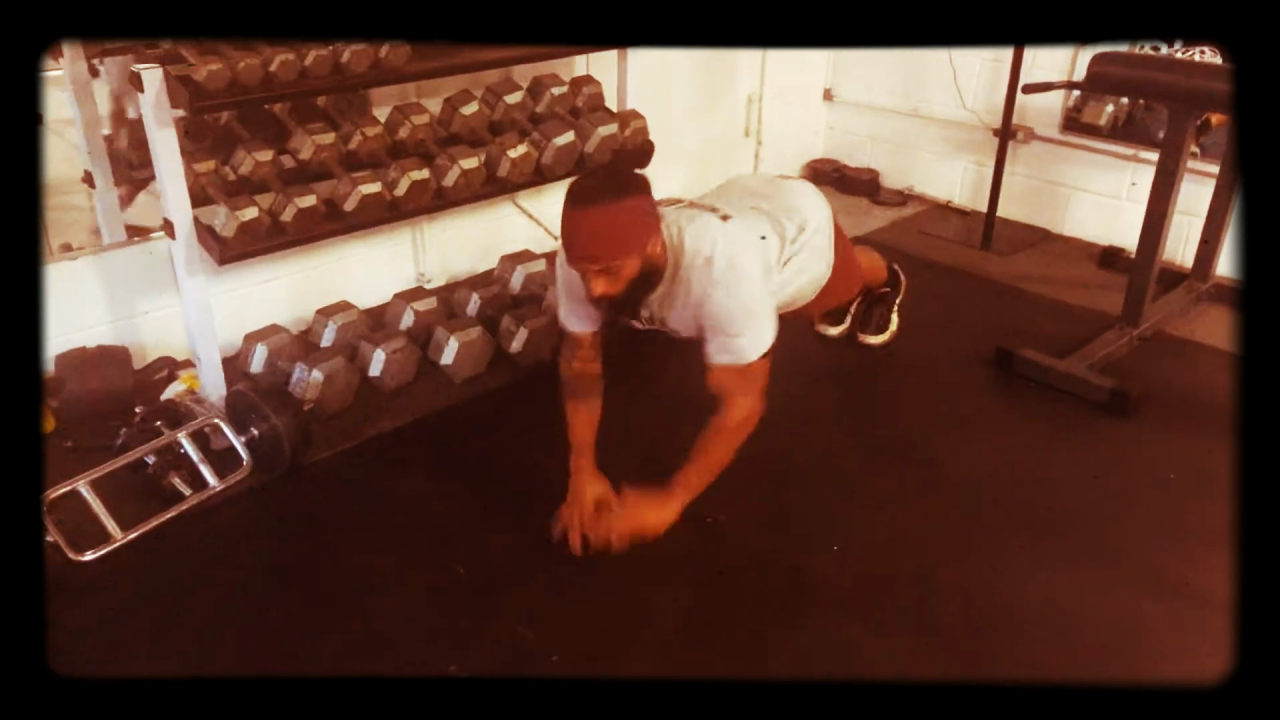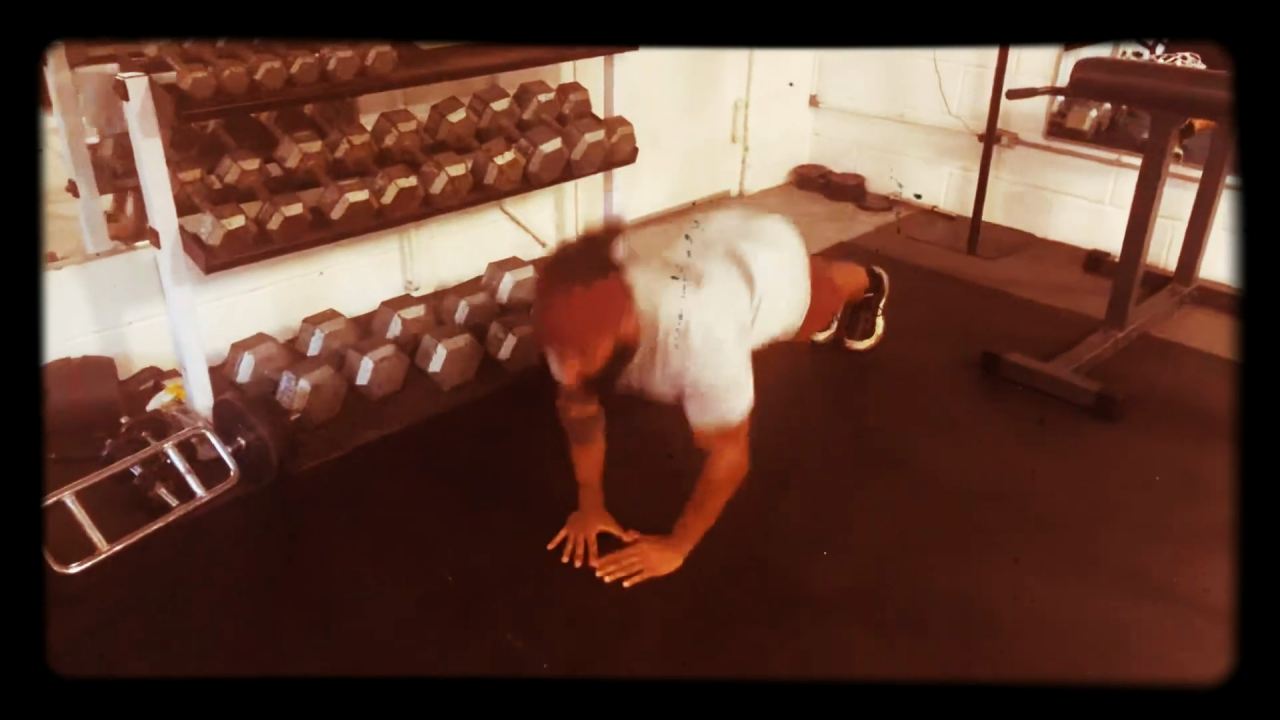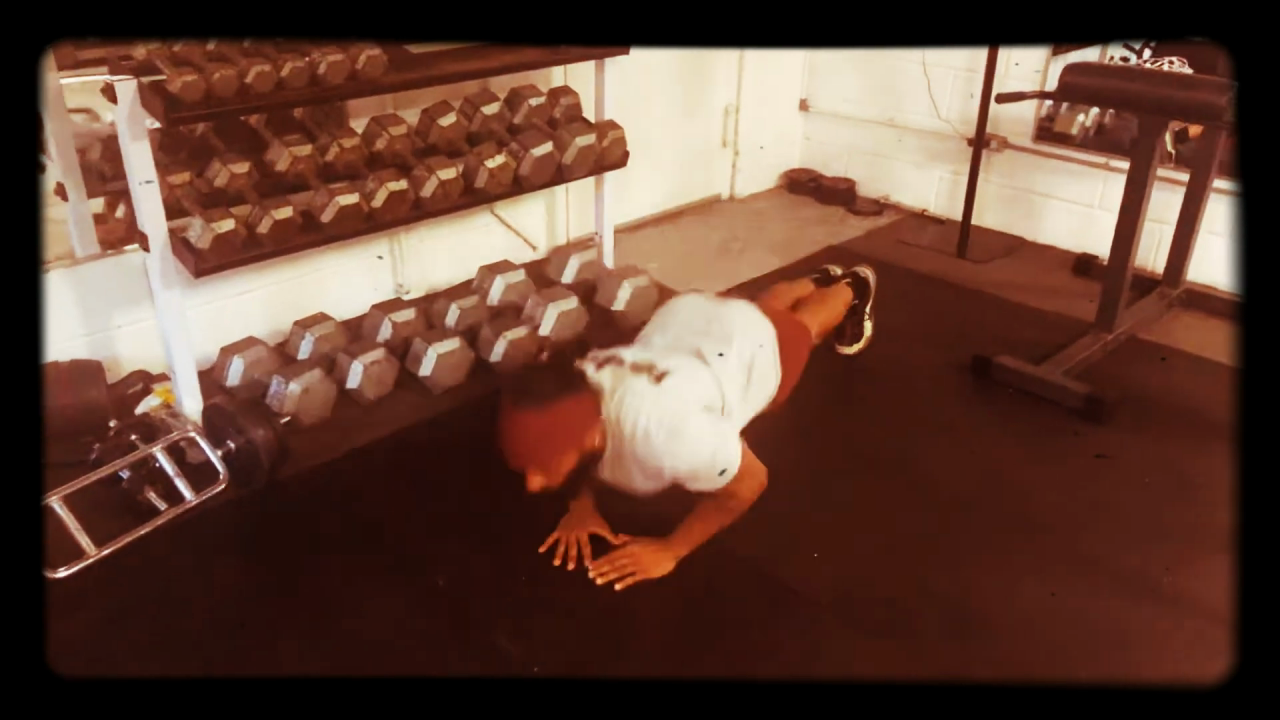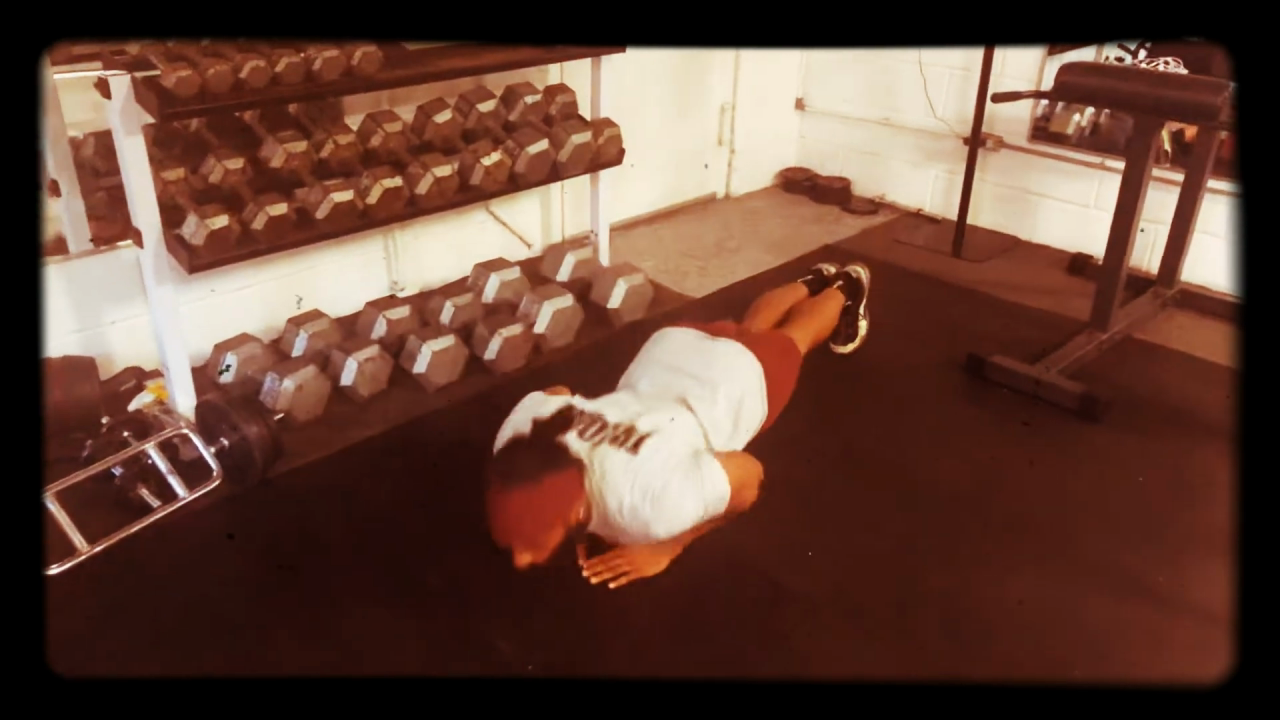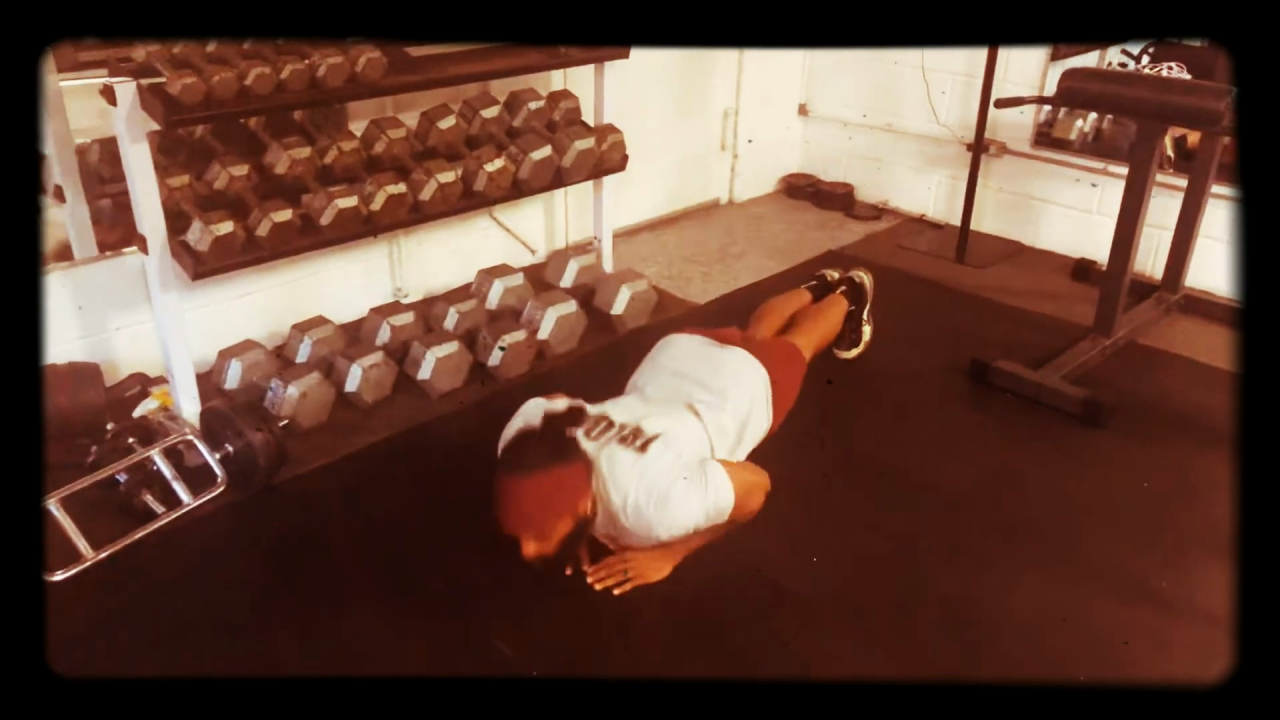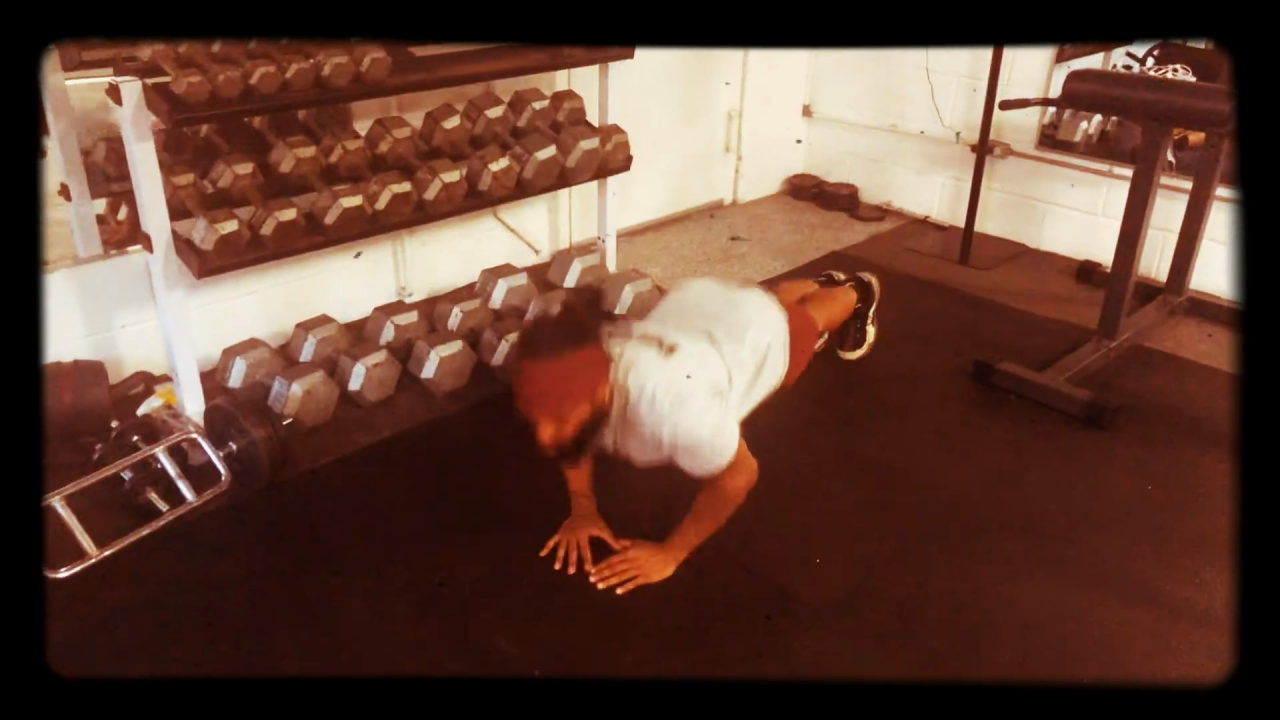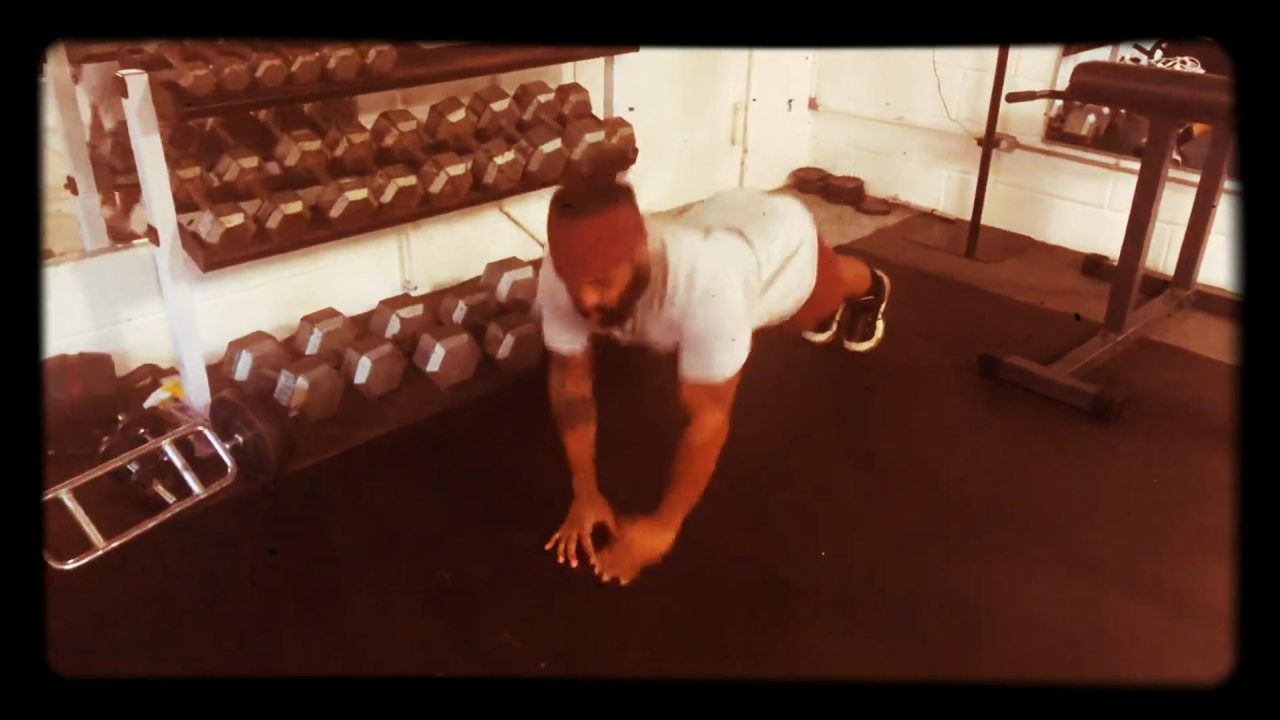
dt=0.2s
person 1, frame 1
left shoulder: (721, 269)
right shoulder: (587, 257)
left elbow: (742, 403)
right elbow: (580, 359)
left wrist: (671, 501)
right wrist: (582, 472)
left hip: (805, 221)
left knee: (847, 273)
left ankle: (887, 283)
right ankle: (844, 301)
person 1, frame 2
left shoulder: (697, 340)
right shoulder: (571, 319)
left elbow: (728, 454)
right elbow: (580, 399)
left wrist: (678, 545)
right wrist: (590, 503)
left hip: (780, 263)
left knee: (831, 289)
left ankle: (868, 281)
person 1, frame 3
left shoulder: (666, 437)
left elbow: (751, 479)
left wrist: (671, 549)
right wrist: (581, 506)
left hip: (745, 348)
right hip: (684, 317)
left knee: (801, 325)
left ankle: (853, 286)
right ankle: (821, 279)
person 1, frame 4
left shoulder: (648, 503)
right shoulder: (519, 437)
left elbow: (749, 476)
left wrist: (664, 550)
left hip: (741, 374)
right hip: (673, 348)
left knee: (789, 337)
right knee: (751, 327)
left ankle: (847, 287)
right ankle: (815, 280)
person 1, frame 5
left shoulder: (652, 501)
left elbow: (756, 487)
left wrist: (669, 555)
right wrist: (572, 520)
left hip: (749, 378)
right hip: (676, 354)
left knee: (795, 340)
right knee: (761, 330)
left ankle: (849, 292)
right ankle: (818, 286)
person 1, frame 6
left shoulder: (673, 408)
right shoulder: (542, 374)
left elbow: (741, 475)
left wrist: (670, 552)
right wrist: (583, 510)
left hip: (761, 329)
right hip: (692, 301)
left knee: (808, 322)
left ankle: (857, 290)
right ankle: (826, 281)
person 1, frame 7
left shoulder: (703, 280)
right shoulder: (563, 276)
left elbow: (709, 418)
right elbow: (570, 380)
left wrist: (664, 527)
right wrist: (585, 498)
left hip: (789, 244)
left knee: (831, 289)
left ankle: (871, 286)
